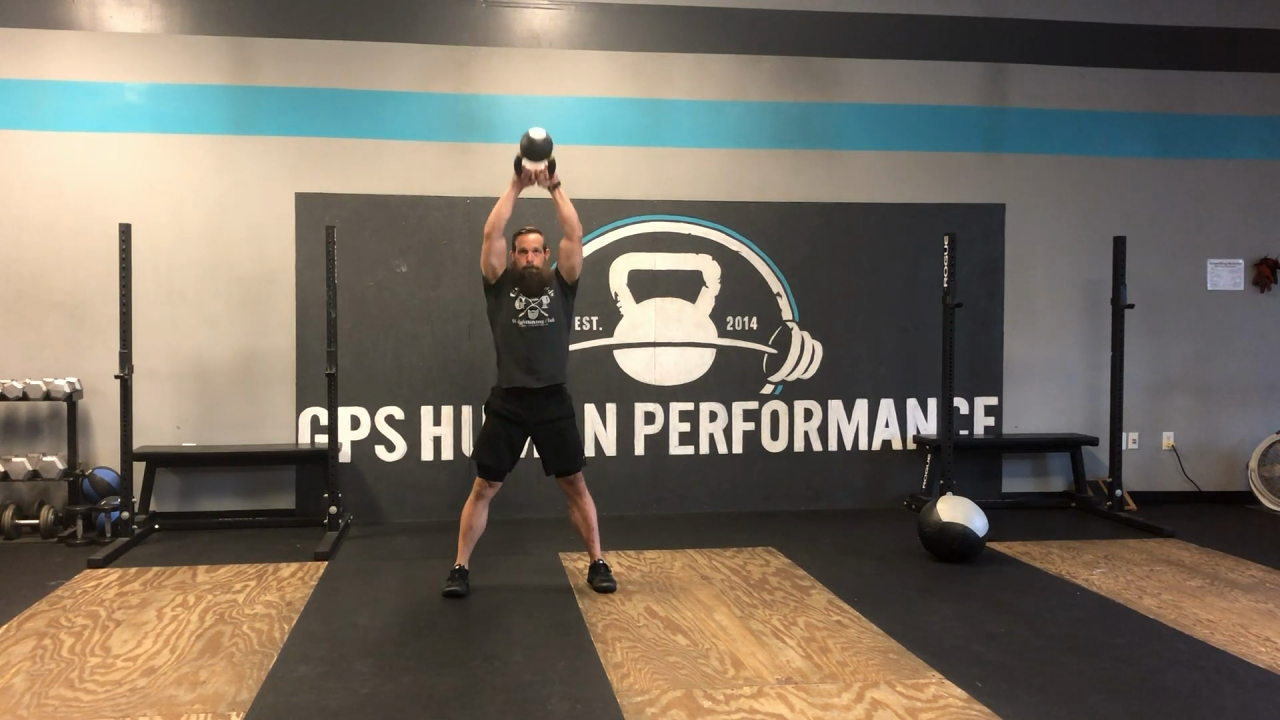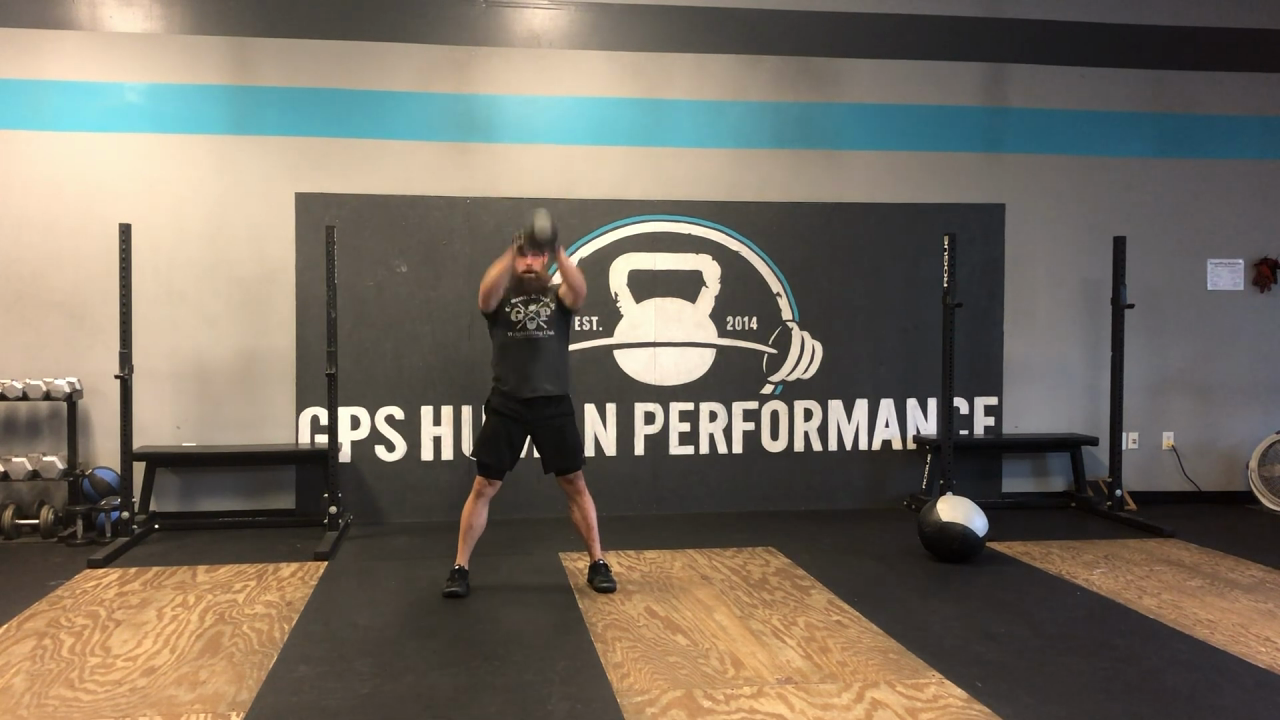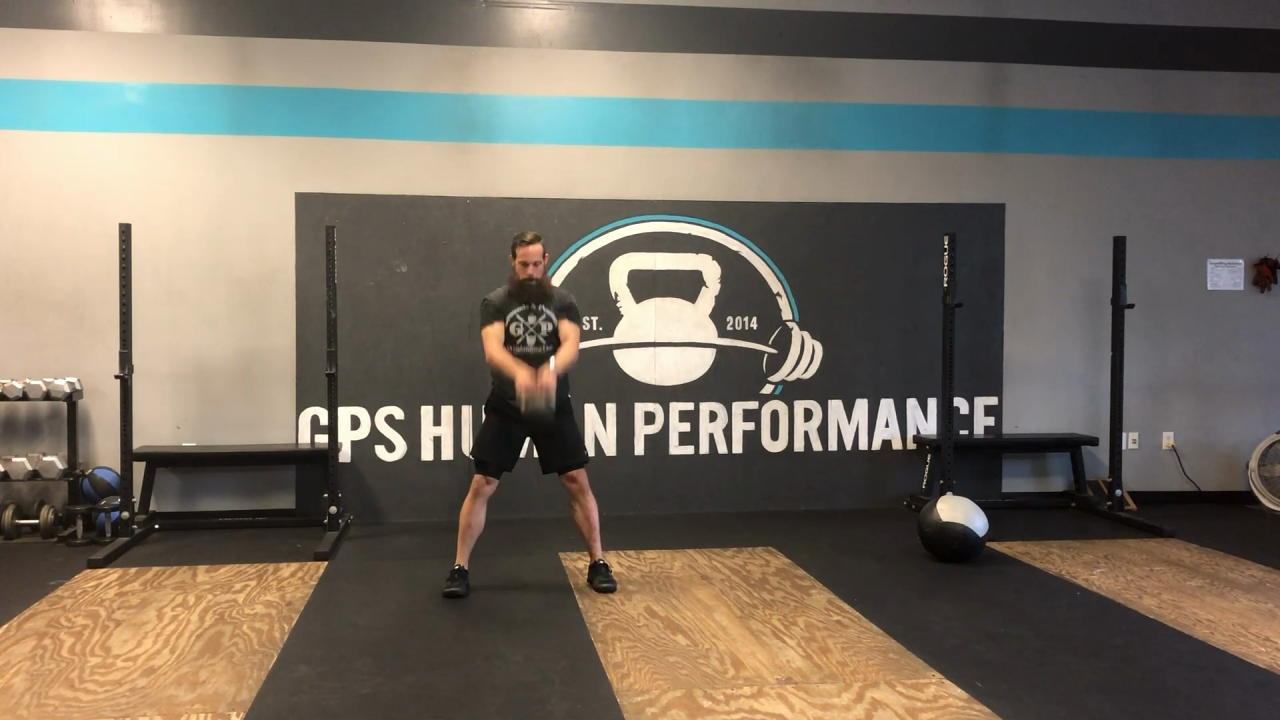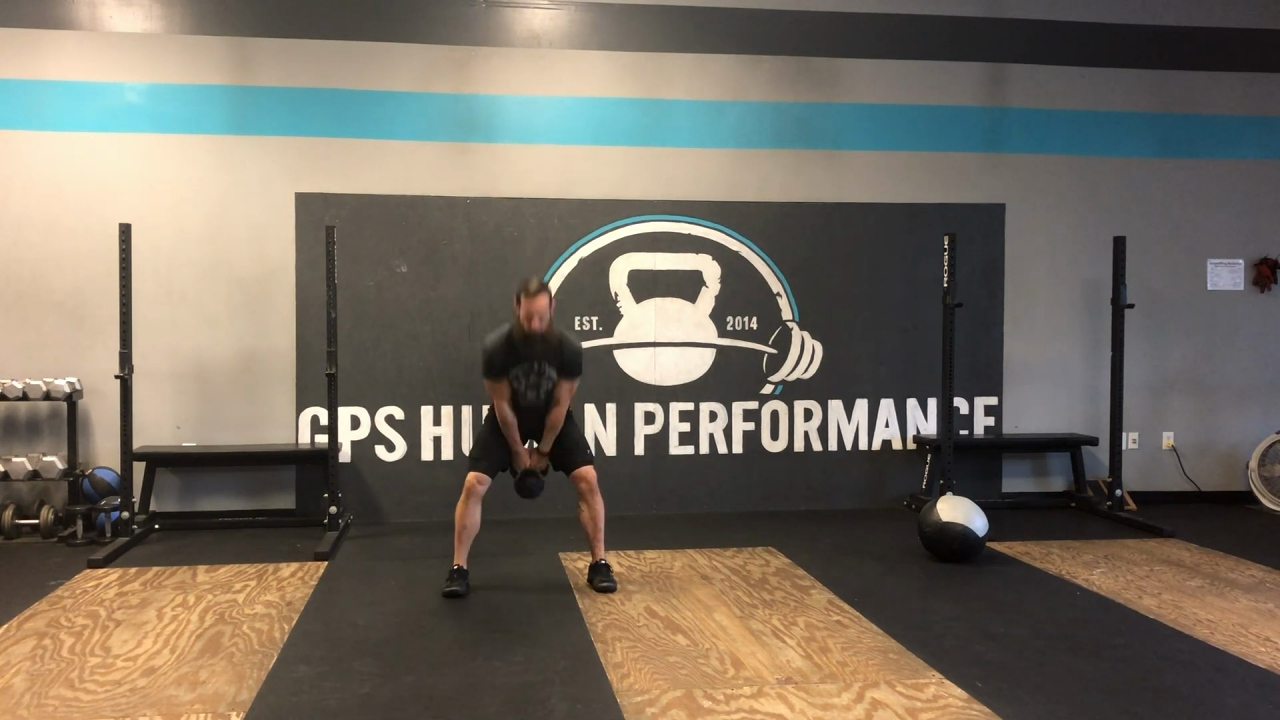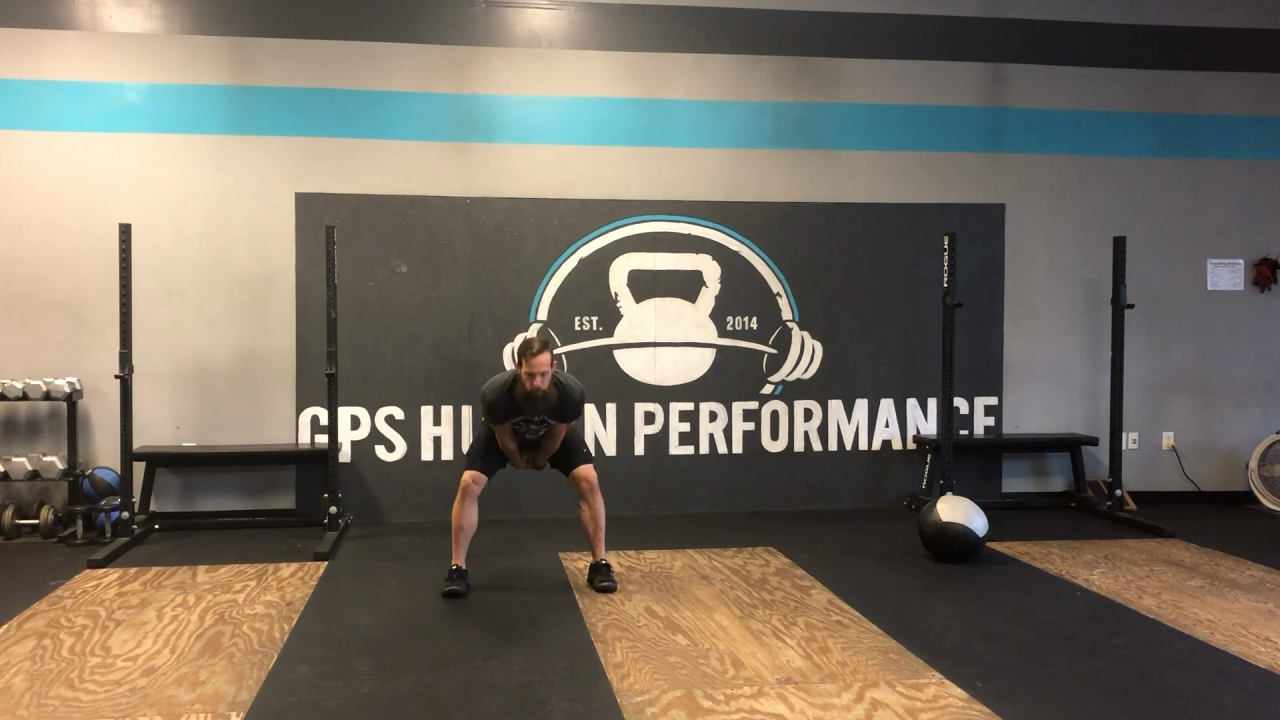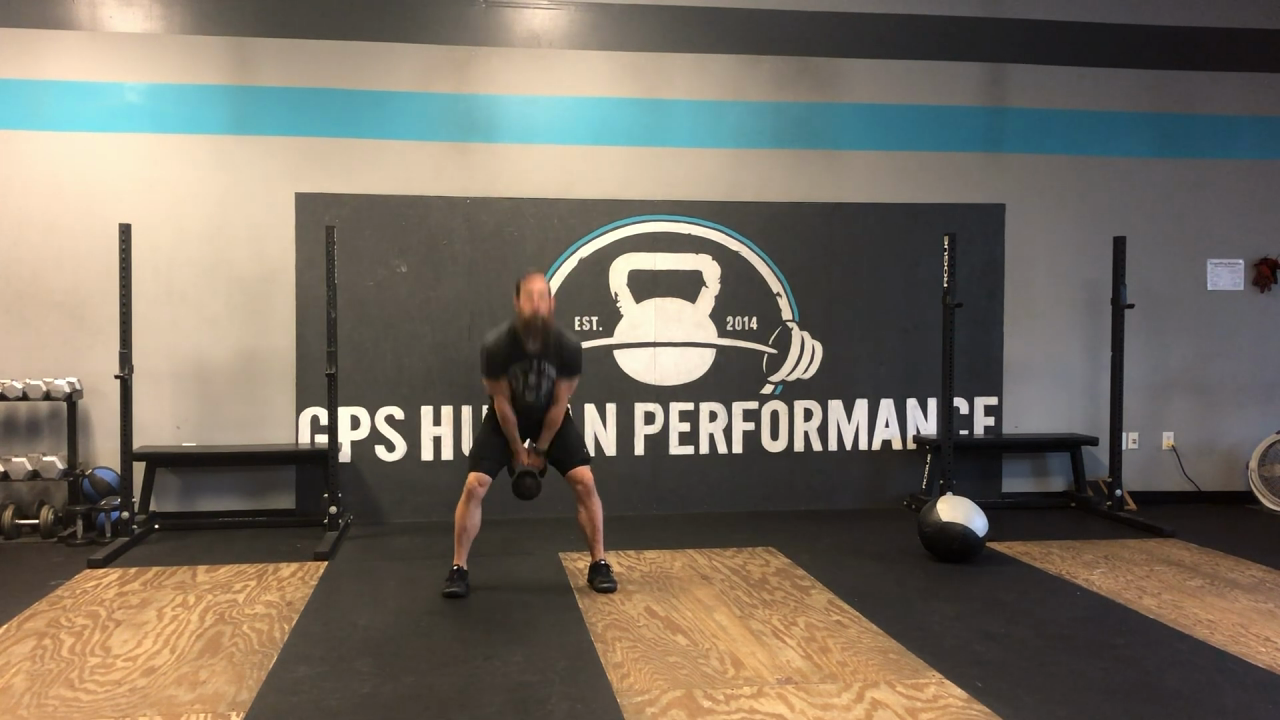
dt=0.2s
person 1, frame 1
left shoulder: (561, 286)
right shoulder: (500, 286)
left elbow: (575, 237)
right elbow: (492, 238)
left wrist: (554, 186)
right wrist: (515, 185)
left hip: (553, 401)
right hip: (507, 402)
left knee: (574, 485)
right knee: (484, 488)
left ankle: (598, 563)
right ankle: (460, 568)
person 1, frame 2
left shoulder: (559, 295)
right shoulder: (500, 295)
left elbow: (579, 289)
right elbow: (486, 292)
left wrist: (557, 252)
right wrist: (512, 256)
left hip: (554, 404)
right hip: (506, 405)
left knee: (575, 484)
right knee: (484, 487)
left ankle: (598, 565)
right ankle: (459, 569)
person 1, frame 3
left shoulder: (562, 302)
right shoulder: (496, 302)
left elbow: (571, 344)
right elbow: (492, 349)
left wrist: (552, 369)
right wrist: (518, 371)
left hip: (554, 405)
right hip: (506, 406)
left knee: (578, 482)
right knee: (482, 486)
left ankle: (598, 564)
right ankle: (460, 568)
person 1, frame 4
left shoulder: (569, 348)
right shoulder: (496, 348)
left elbow: (560, 406)
right elbow: (503, 407)
left wrist: (545, 450)
right wrist: (518, 451)
left hip: (553, 419)
right hip: (508, 418)
left knee: (587, 479)
right knee: (474, 484)
left ankle: (598, 564)
right ankle: (458, 568)
person 1, frame 5
left shoulder: (570, 393)
right shoulder: (496, 393)
left elbow: (558, 434)
right elbow: (505, 437)
left wrist: (541, 458)
right wrist: (518, 460)
left hip: (551, 436)
right hip: (505, 434)
left knee: (588, 480)
right knee: (470, 485)
left ankle: (600, 565)
right ankle: (457, 570)
person 1, frame 6
left shoulder: (567, 345)
right shoulder: (497, 346)
left elbow: (561, 400)
right elbow: (502, 402)
left wrist: (541, 449)
right wrist: (518, 449)
left hip: (550, 421)
right hip: (507, 421)
left knee: (584, 480)
right knee: (476, 485)
left ankle: (599, 565)
right ankle: (458, 569)
